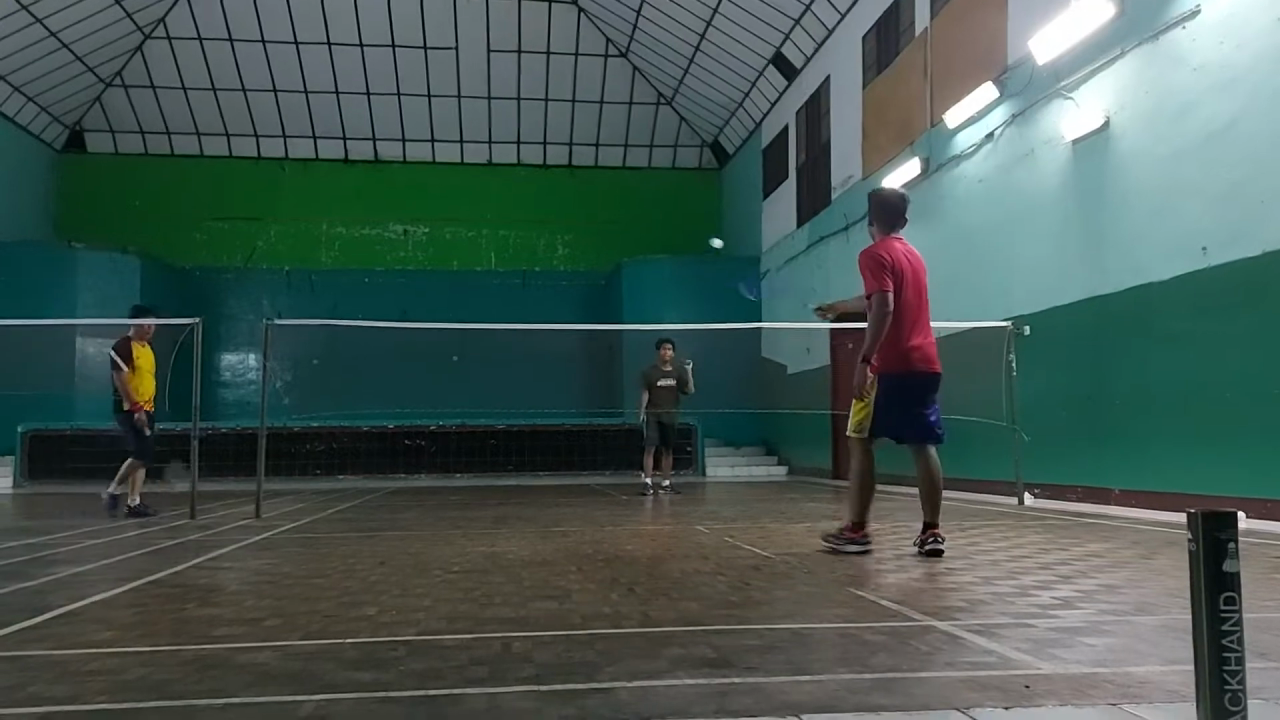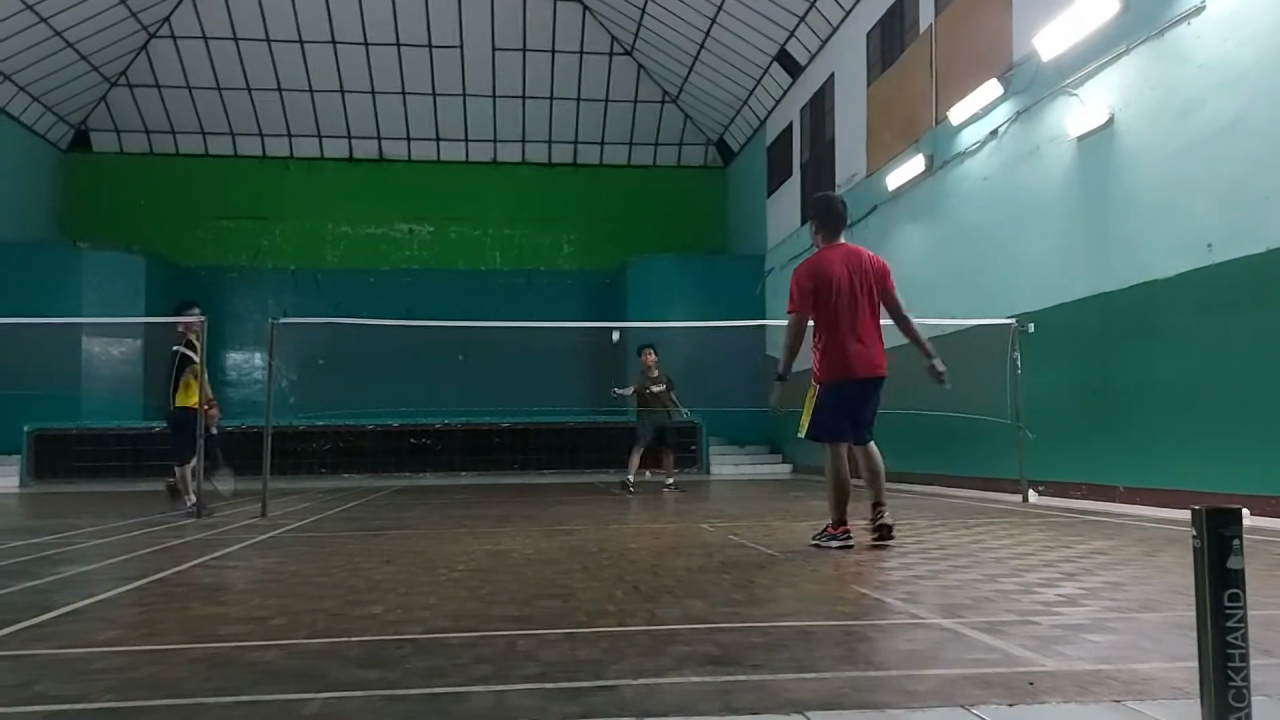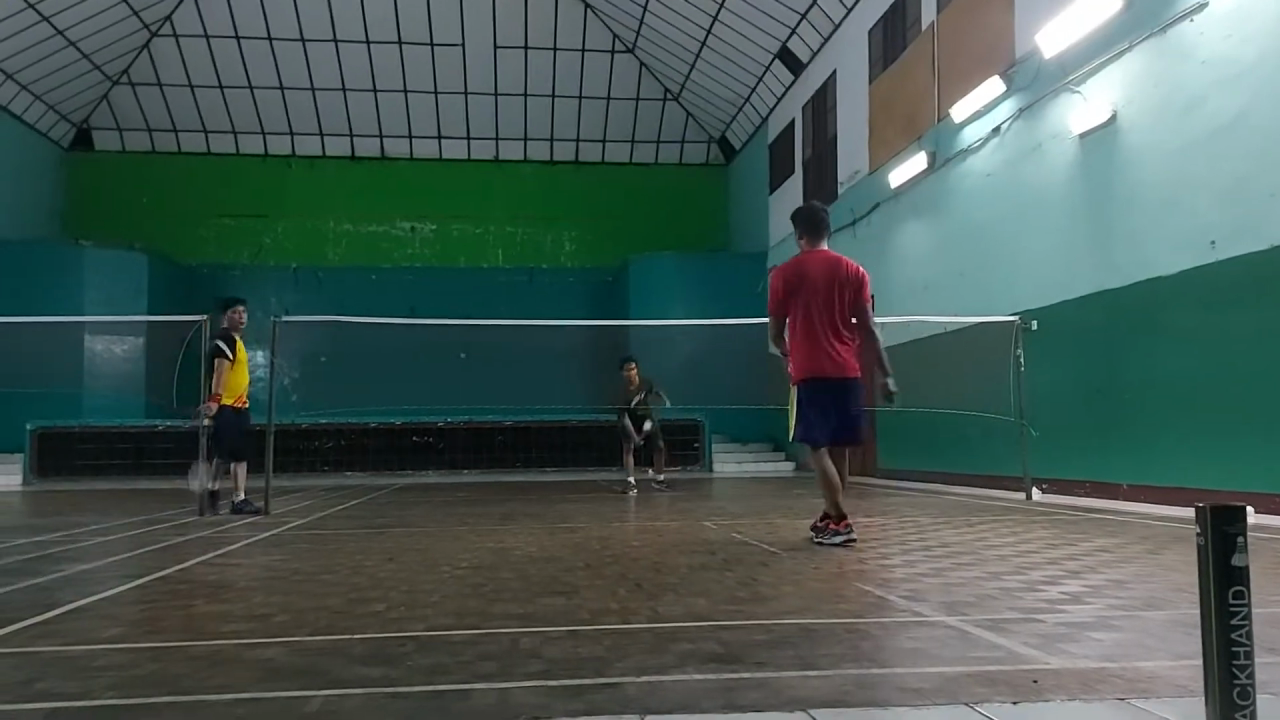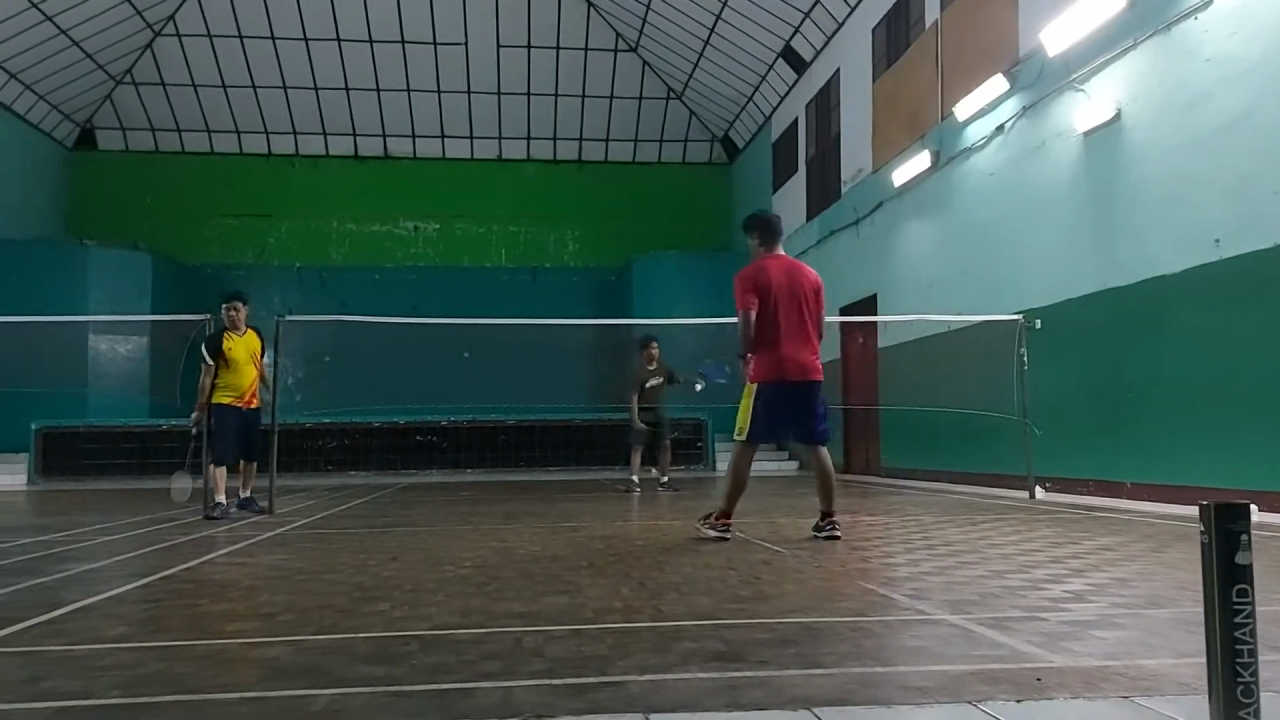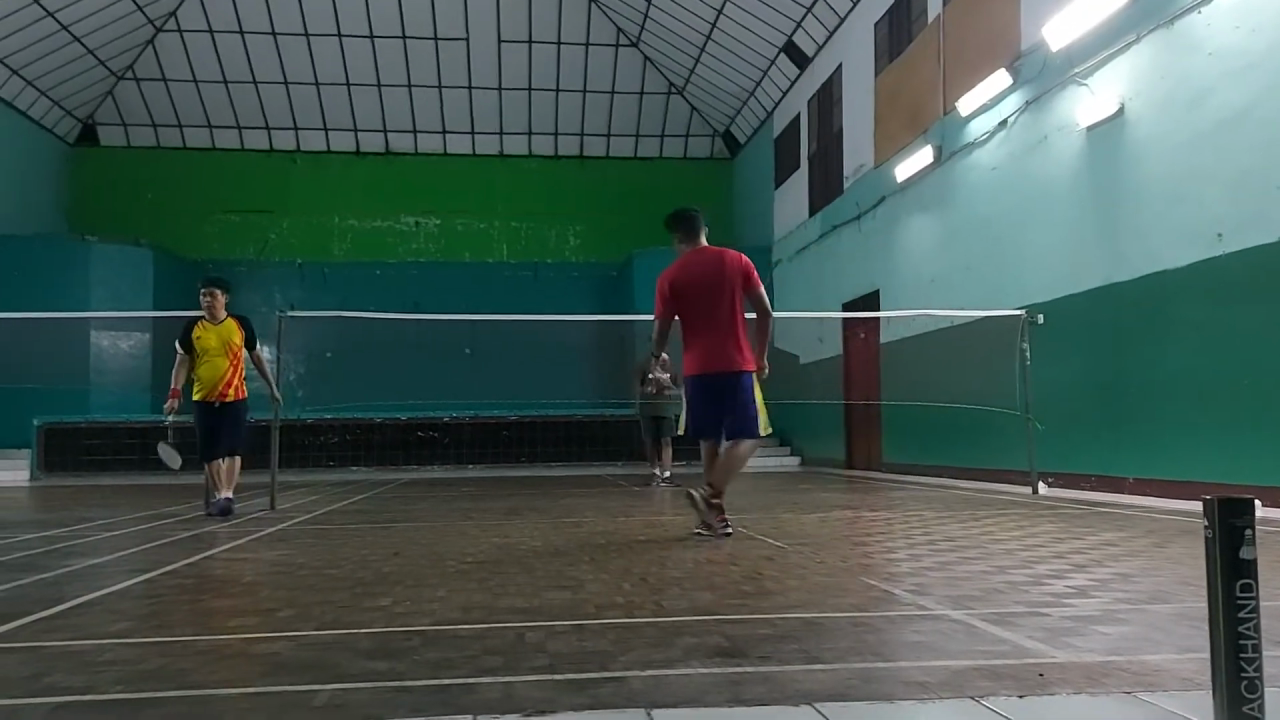
dt=0.5s
person 1, frame 1
left shoulder: (874, 254)
right shoulder: (913, 255)
left elbow: (883, 309)
left wrist: (864, 361)
right wrist: (839, 307)
left hip: (892, 366)
right hip: (926, 364)
left knee: (860, 441)
right knee: (923, 446)
left ankle: (855, 530)
right ankle: (931, 531)
person 1, frame 2
left shoulder: (808, 270)
right shoulder: (872, 262)
left elbow: (797, 329)
right elbow: (899, 315)
left wrist: (781, 377)
right wrist: (930, 355)
left hip: (834, 371)
right hip: (872, 368)
left knee: (836, 446)
right knee: (863, 441)
left ankle: (839, 528)
right ankle: (880, 512)
person 1, frame 3
left shoulder: (785, 273)
right shoulder: (853, 271)
left elbow: (775, 329)
right elbow: (867, 327)
left wrist: (789, 353)
right wrist: (885, 373)
left hip: (809, 372)
right hip: (847, 372)
left knee: (818, 448)
right knee: (840, 447)
left ankle: (839, 521)
right ankle: (831, 516)
person 1, frame 4
left shoulder: (750, 276)
right shoulder: (811, 275)
left elbow: (747, 328)
right elbow: (818, 330)
left wrist: (746, 355)
left hip: (768, 374)
right hip: (809, 373)
left knee: (745, 447)
right knee: (817, 447)
left ankle: (722, 518)
right ankle: (828, 519)
person 1, frame 5
left shoulder: (670, 276)
right shoulder: (737, 261)
left elbow: (661, 332)
right elbow: (765, 312)
left wrist: (656, 356)
right wrist: (761, 354)
left hip: (697, 370)
right hip: (738, 366)
left knee: (710, 442)
right knee: (745, 438)
left ankle: (715, 516)
right ankle: (709, 493)
person 2, frame 1
left shoulder: (148, 348)
right shoulder: (122, 348)
right elbow: (120, 382)
right wrist: (136, 408)
left hip: (147, 410)
right hip: (130, 410)
left knee: (144, 456)
right knee: (141, 454)
left ankle: (134, 503)
right ankle: (113, 491)
person 2, frame 2
left shoulder: (192, 342)
right shoulder: (184, 344)
right elbow: (198, 375)
left wrist: (208, 404)
right wrist: (211, 404)
left hip: (196, 408)
right hip: (183, 408)
right knee: (184, 456)
left ankle: (176, 484)
right ankle: (191, 501)
person 2, frame 3
left shoulder: (235, 340)
right shoulder: (225, 339)
right elbow: (220, 371)
right wrist: (214, 399)
left hip: (239, 406)
right hip: (225, 407)
left knee: (241, 455)
right knee: (224, 453)
left ankle: (239, 499)
right ankle: (213, 488)
person 2, frame 4
left shoulder: (256, 336)
right shoulder: (215, 340)
right elbow: (207, 376)
right wrist: (200, 408)
left hip: (252, 406)
right hip: (223, 405)
left knee: (250, 455)
right knee: (220, 456)
left ankle: (245, 497)
right ankle: (220, 502)
person 2, frame 5
left shoulder: (242, 324)
right shoulder: (191, 329)
left elbow: (257, 357)
right elbow: (182, 364)
left wrist: (272, 387)
right wrist: (174, 395)
left hip: (234, 398)
right hip: (203, 400)
left knee: (233, 449)
right knee: (210, 454)
left ankle: (226, 498)
right ankle: (220, 497)
